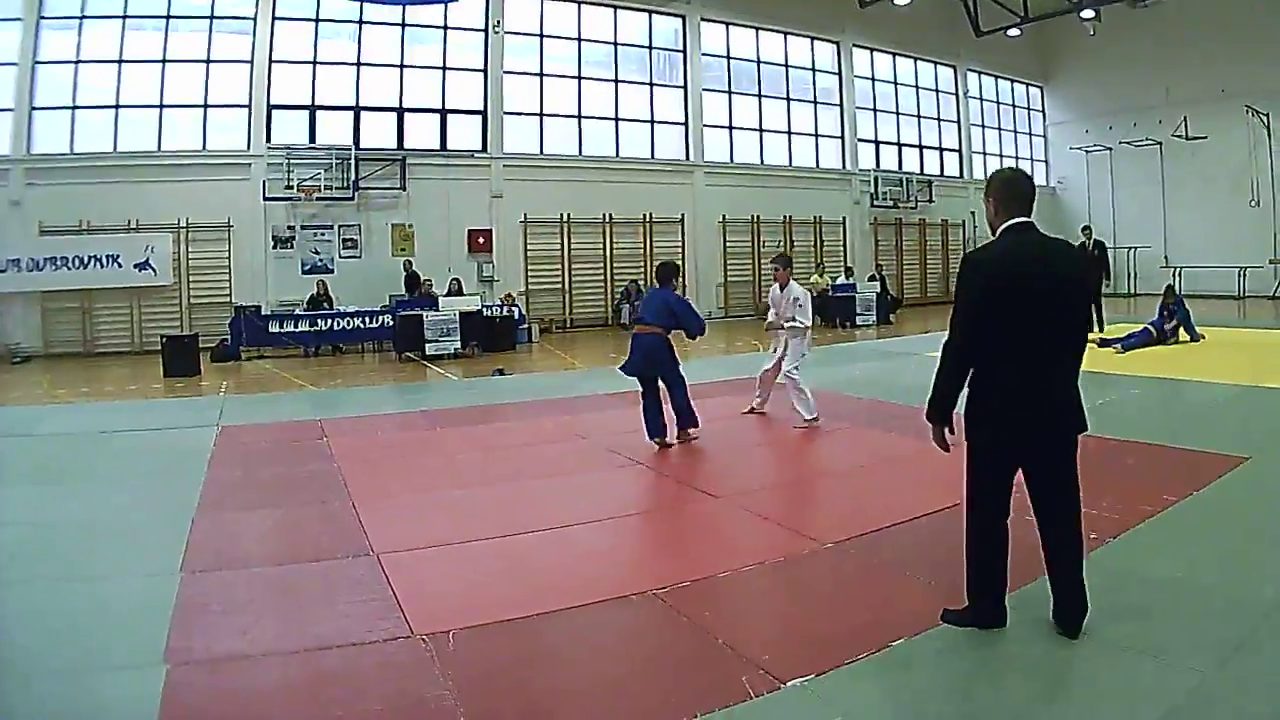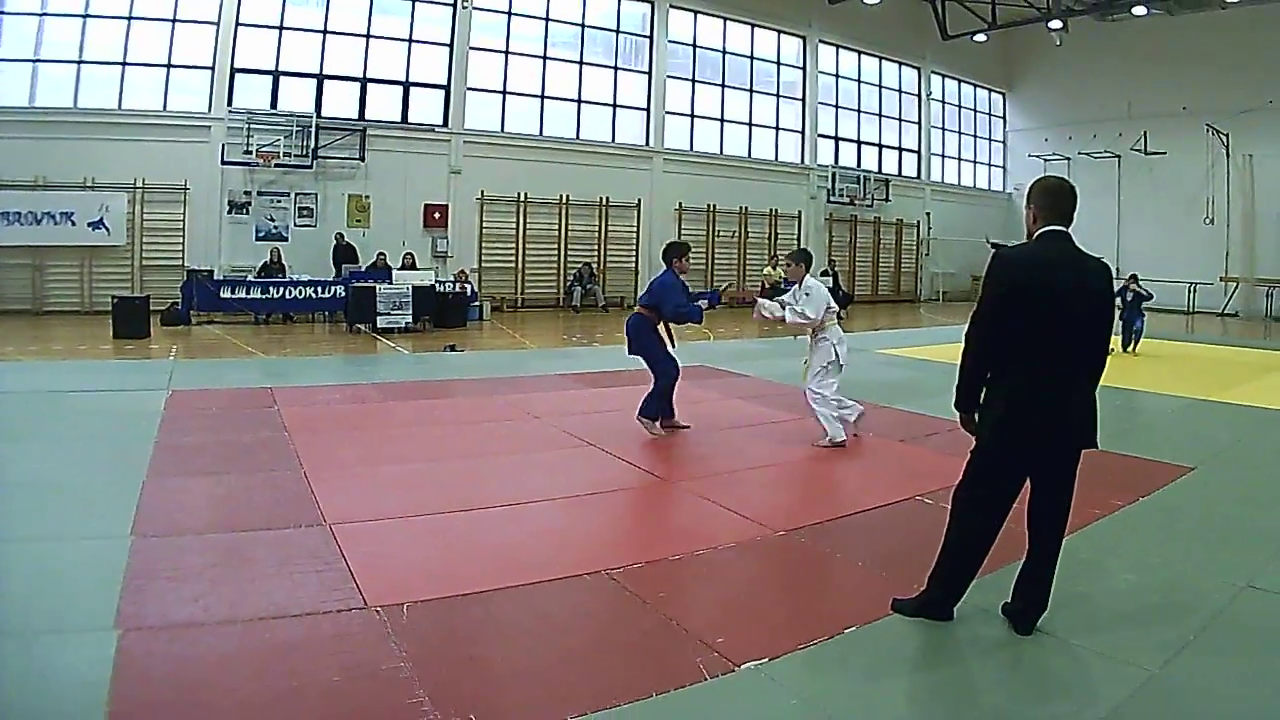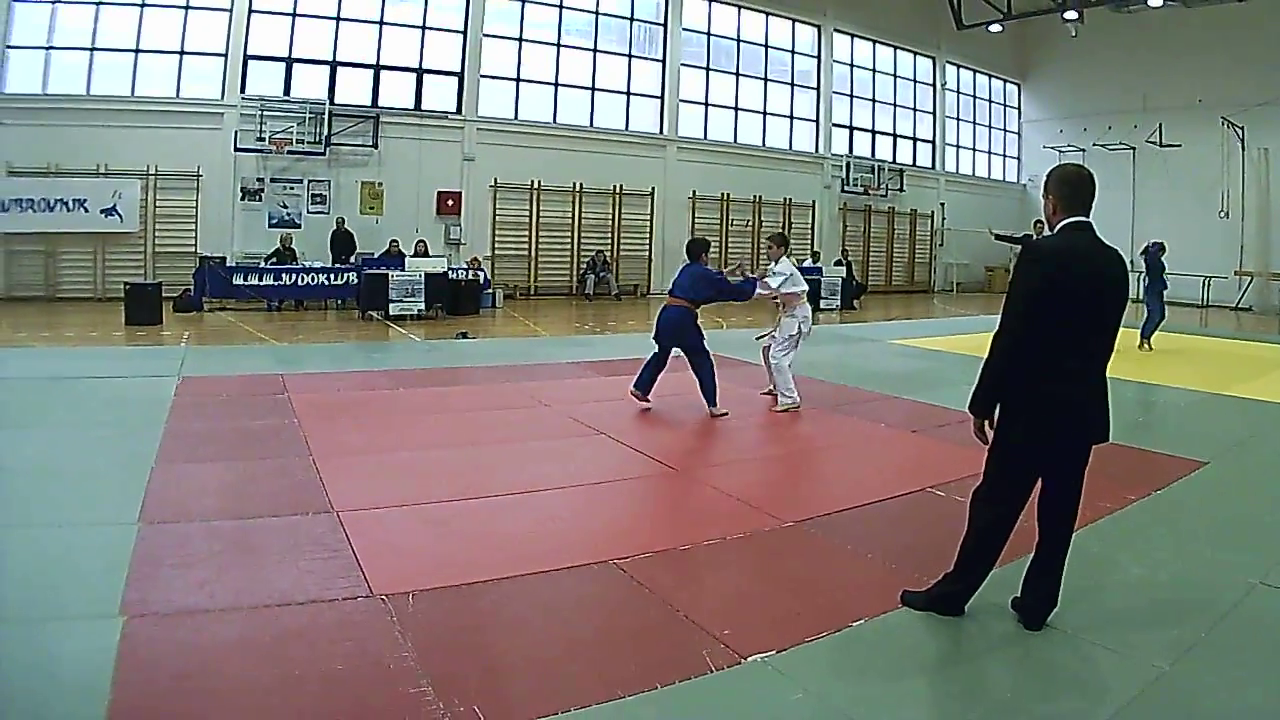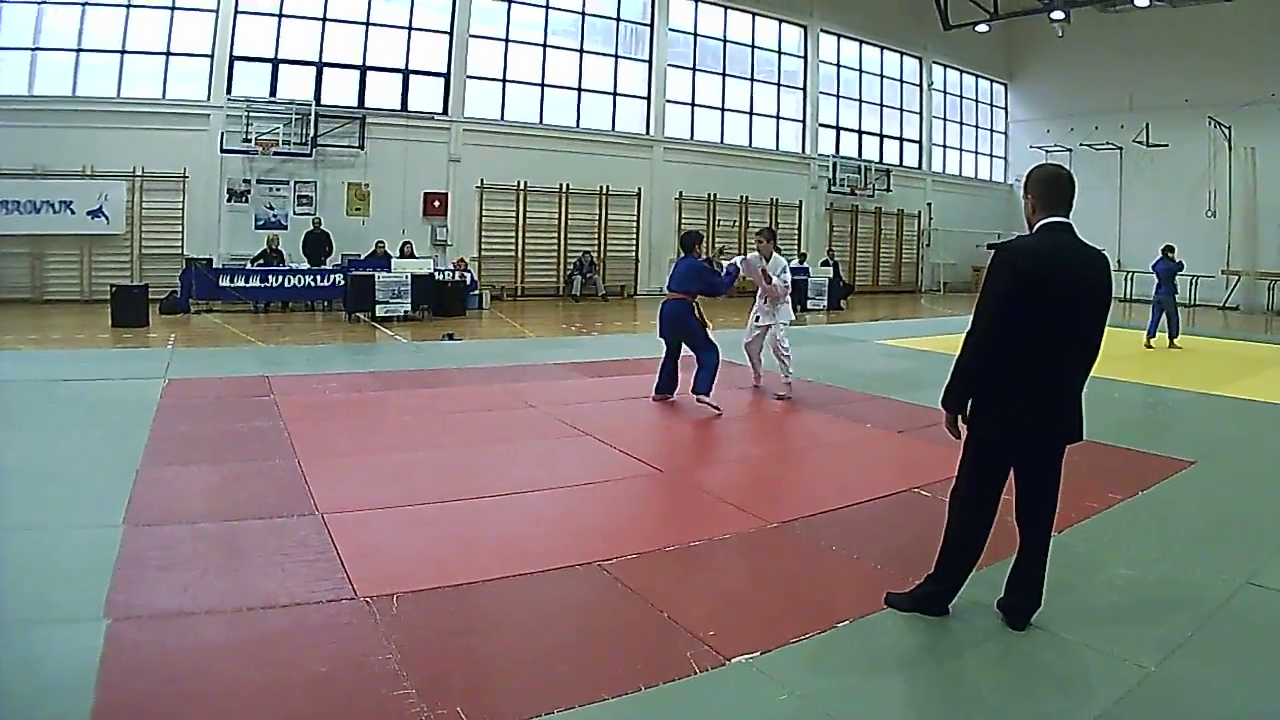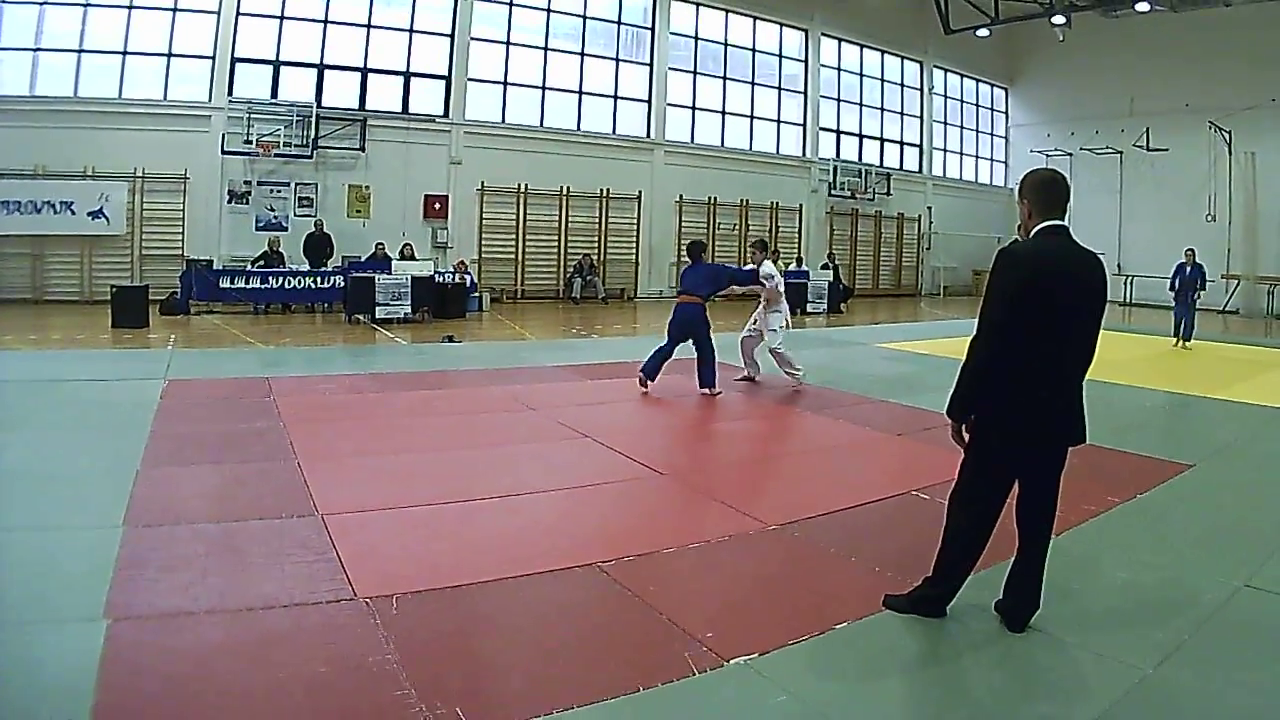
dt=1s
person 1, frame 1
left shoulder: (983, 262)
right shoulder: (1068, 256)
left elbow: (961, 344)
right elbow: (1079, 330)
left wrist: (940, 409)
left hip: (999, 410)
right hip: (1057, 406)
left knee: (986, 510)
right knee: (1060, 507)
left ankle: (986, 607)
right ankle: (1069, 609)
person 1, frame 2
left shoulder: (1011, 263)
right shoulder: (1098, 273)
left elbow: (980, 339)
right elbow: (1098, 351)
left wrist: (967, 401)
left hip: (1013, 413)
right hip: (1070, 416)
left knee: (977, 506)
right knee: (1049, 516)
left ankle: (938, 597)
right ankle: (1027, 608)
person 1, frame 3
left shoulder: (1042, 254)
right shoulder: (1114, 262)
left elbow: (1011, 337)
right elbow: (1104, 339)
left wrist: (983, 403)
left hip: (1033, 408)
right hip: (1084, 408)
left knee: (995, 503)
right knee: (1059, 511)
left ankle: (952, 592)
right ankle: (1037, 603)
person 1, frame 4
left shoulder: (1015, 255)
right shoulder: (1096, 263)
left elbow: (982, 335)
right elbow: (1091, 343)
left wrist: (955, 399)
left hip: (1003, 406)
right hip: (1057, 409)
left knee: (973, 504)
right knee: (1037, 512)
left ankle: (936, 592)
right ankle: (1020, 604)
person 1, frame 5
left shoulder: (1017, 259)
right shoulder: (1092, 266)
left elbow: (988, 343)
right elbow: (1085, 344)
left wrist: (961, 408)
left hip: (1007, 411)
right hip: (1060, 412)
left knee: (973, 506)
right knee: (1037, 514)
left ankle: (935, 593)
right ankle: (1019, 606)
person 2, frame 1
left shoulder: (649, 297)
right shoulder: (676, 300)
right elbow: (696, 327)
right wrist: (697, 326)
left hip: (639, 344)
right hip: (657, 345)
left knee: (650, 390)
right knee: (677, 386)
left ankle: (658, 434)
right ankle: (684, 429)
person 2, frame 2
left shoulder: (671, 280)
right shoulder: (669, 282)
left elbow: (686, 300)
right elbow: (675, 312)
right wrist: (699, 308)
left hip: (643, 326)
right hip: (642, 327)
left knee: (667, 369)
right knee: (668, 370)
left ankle: (667, 417)
right ankle: (648, 415)
person 2, frame 3
left shoulder: (686, 270)
right shoulder: (707, 275)
right elbow: (733, 292)
left wrist: (725, 273)
right wrist: (750, 281)
left hip: (666, 315)
right hip: (682, 318)
left knee: (661, 355)
right knee: (701, 361)
left ankle: (640, 388)
right ankle: (713, 406)
person 2, frame 4
left shoulder: (681, 263)
right shoulder: (699, 266)
right elbow: (720, 287)
right wrist: (733, 270)
left hip: (668, 309)
right hip: (682, 310)
left knee: (672, 351)
right knee: (709, 352)
left ankle: (662, 391)
right ankle: (702, 392)
person 2, frame 5
left shoulder: (686, 272)
right shoulder: (713, 270)
right elbow: (738, 276)
right wrist: (758, 276)
left hip: (680, 310)
right hip: (696, 311)
left knee: (670, 345)
right knee: (705, 348)
left ankle: (646, 373)
right ankle: (709, 386)
person 3, frame 1
left shoulder: (798, 293)
right shoulder: (775, 290)
left elbow: (805, 323)
left wrist: (781, 325)
right wrist: (771, 322)
left hip: (797, 337)
right hip: (781, 336)
left knee: (789, 373)
right knee: (768, 371)
left ankle: (810, 415)
right ankle: (759, 404)
person 3, frame 2
left shoulder: (813, 288)
right shoulder: (798, 289)
left elbow: (810, 317)
right elbow: (780, 308)
left wrist: (788, 310)
right wrist: (757, 303)
left hip: (829, 343)
right hip: (820, 341)
left knee: (816, 390)
left ankle: (836, 435)
right ankle: (851, 412)
person 3, frame 3
left shoulder: (785, 269)
right shoulder: (777, 266)
left elbow: (767, 288)
right elbow: (764, 284)
right wrist: (756, 279)
left hip: (796, 317)
right hip: (788, 314)
left knee: (778, 356)
right knee: (768, 348)
left ankle: (790, 400)
right ankle: (776, 386)
person 3, frame 4
left shoulder: (781, 263)
left elbow: (785, 289)
left wrist: (769, 279)
left hip: (780, 306)
right hip: (762, 304)
left knee: (778, 342)
right knee: (751, 343)
left ankle: (786, 381)
right ankle: (757, 374)
person 3, frame 5
left shoulder: (767, 270)
right shoulder: (758, 268)
left elbow: (772, 288)
left hip: (776, 311)
right hip: (764, 309)
left knee: (774, 346)
right knee: (747, 340)
left ankle: (795, 374)
right ankle: (751, 372)
